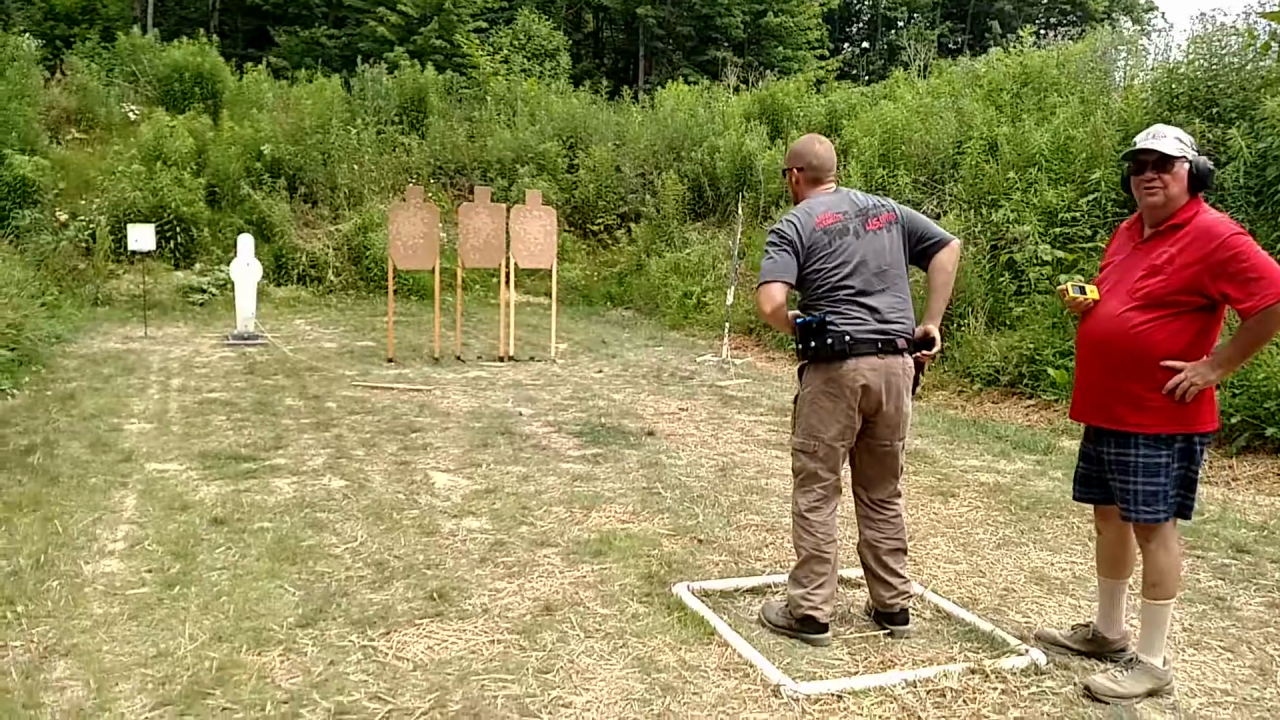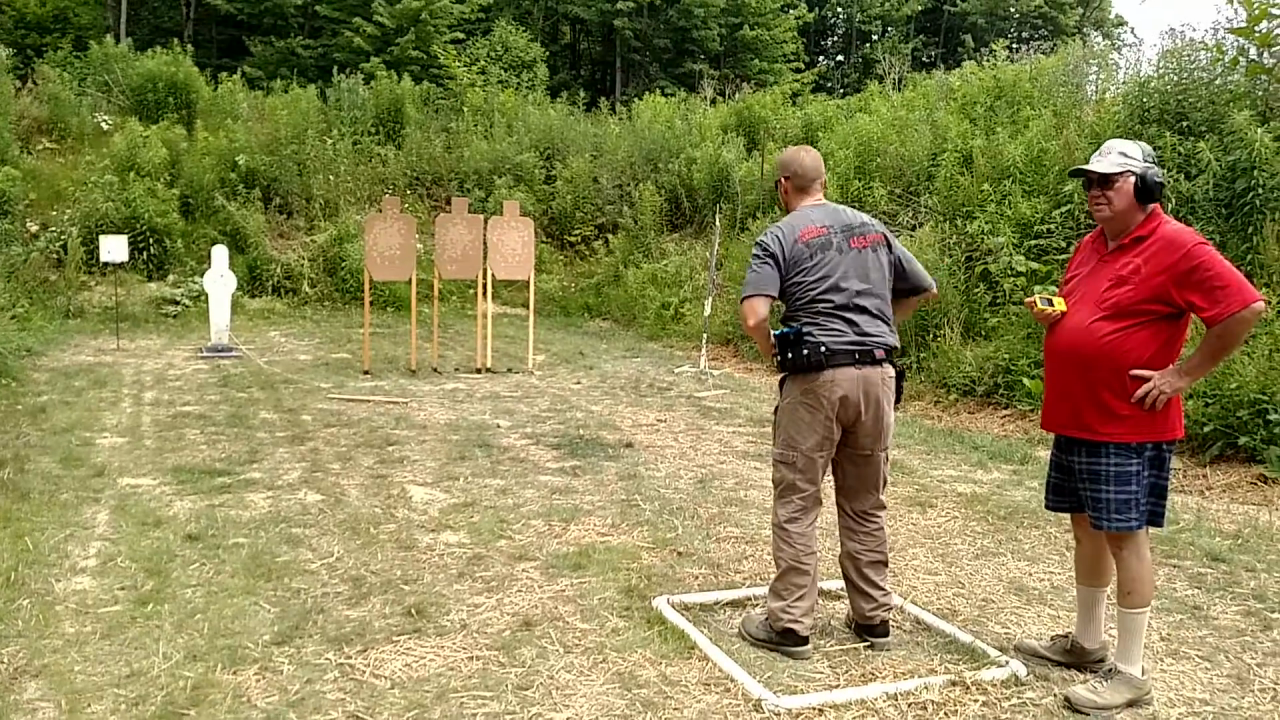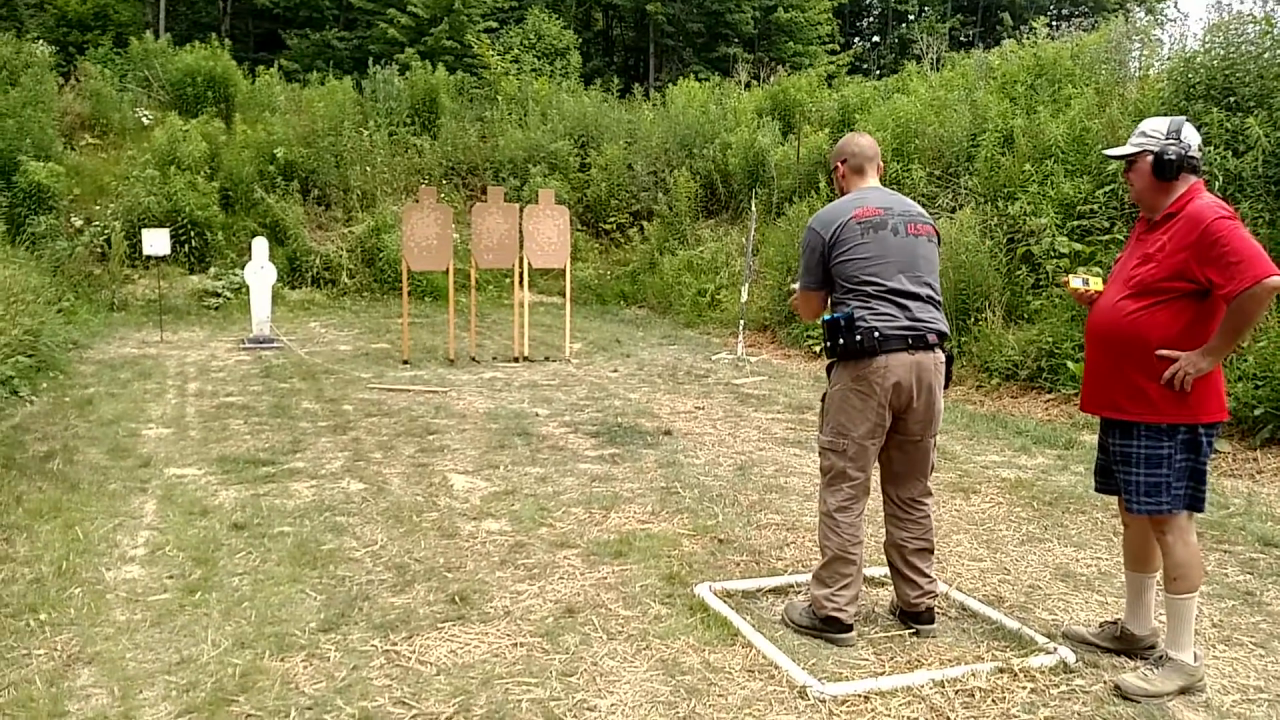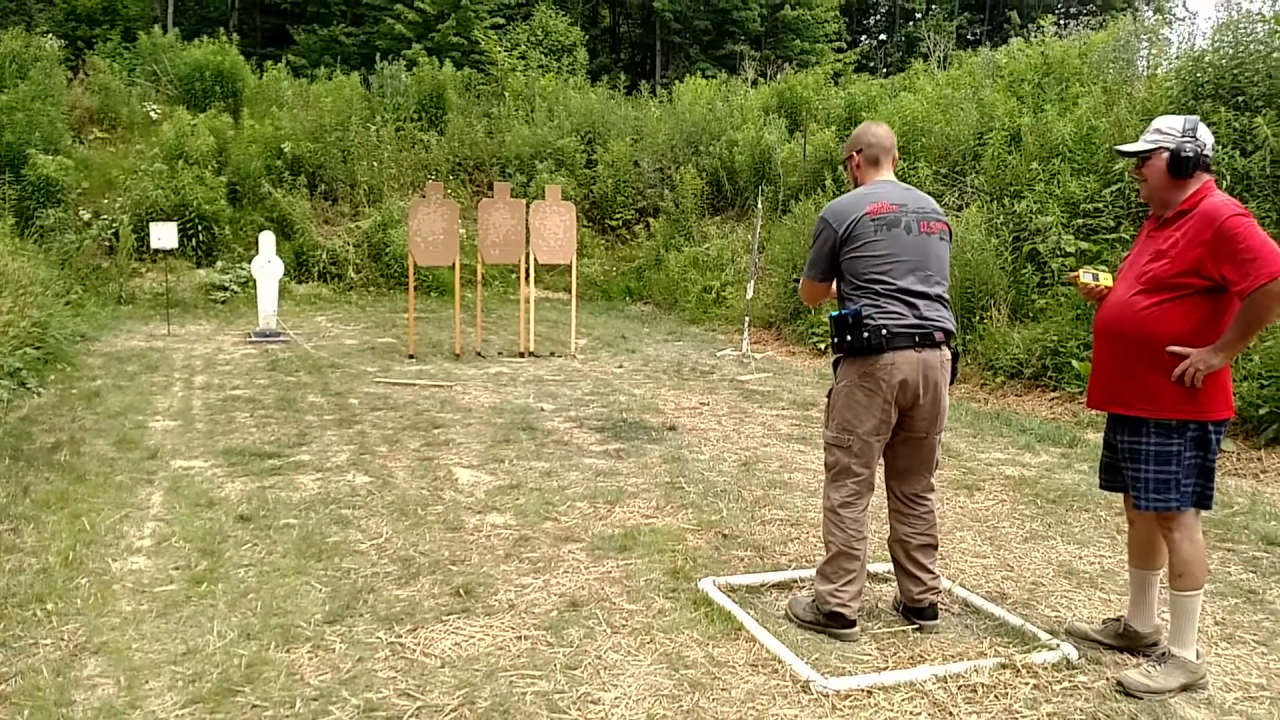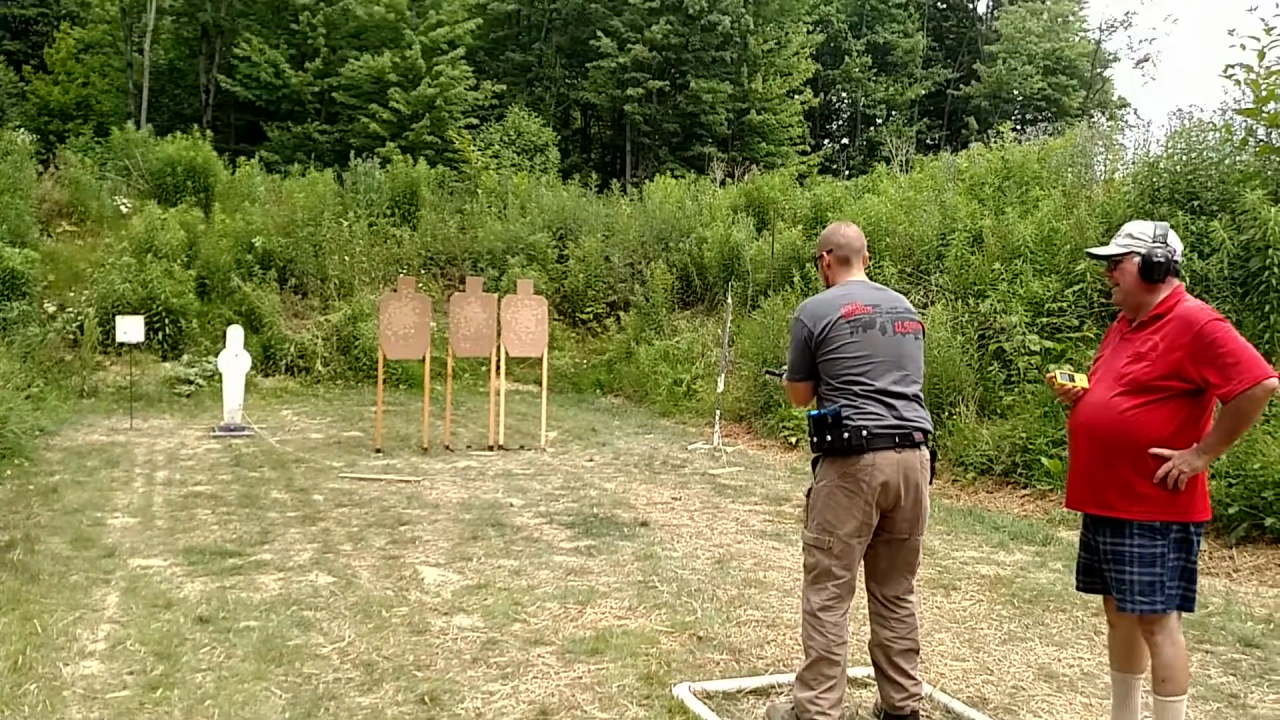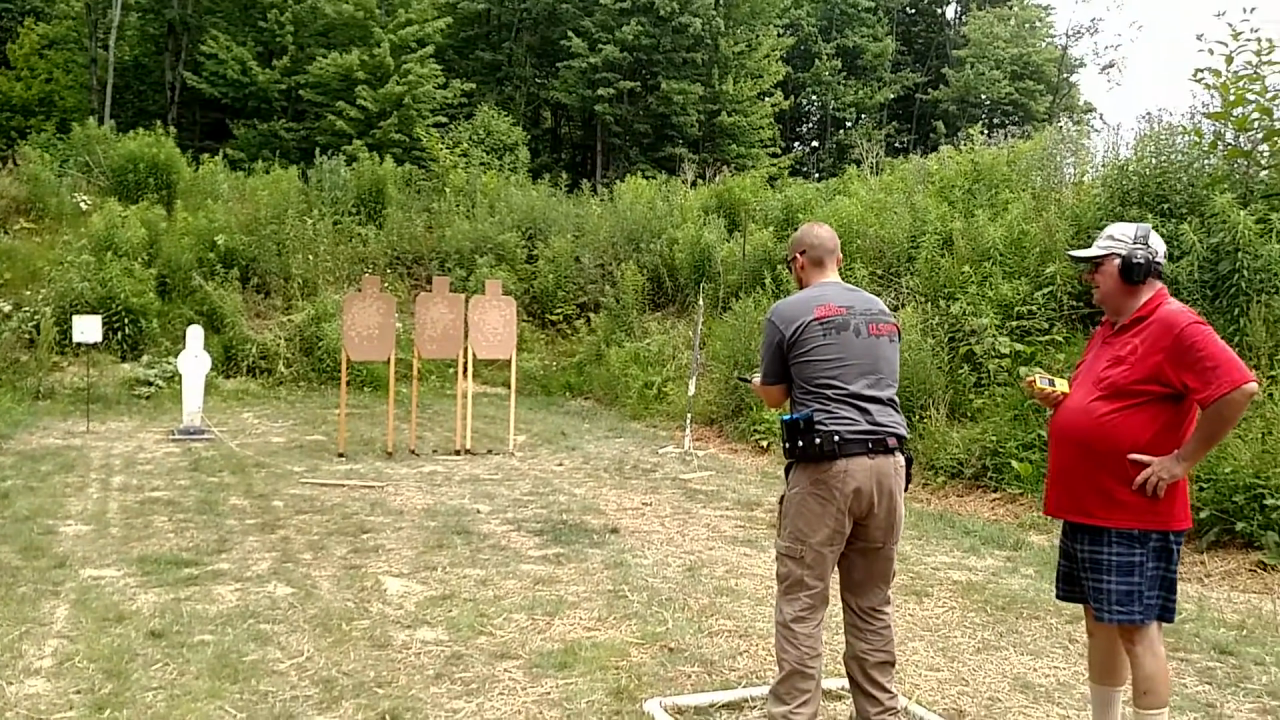
dt=0.7s
person 1, frame 1
left shoulder: (1215, 236)
right shoulder: (1128, 232)
left wrist: (1215, 367)
right wrist: (1085, 306)
left hip: (1159, 417)
right hip: (1107, 410)
left knee: (1153, 528)
right knee: (1109, 517)
left ankle: (1151, 661)
right ankle: (1107, 631)
person 1, frame 2
left shoulder: (1177, 246)
right shoulder: (1090, 245)
left elbow: (1245, 307)
left wrist: (1183, 375)
right wrist: (1051, 319)
left hip: (1128, 426)
right hip: (1076, 419)
left knee: (1125, 536)
right knee: (1086, 528)
left ankle: (1130, 672)
right ankle: (1086, 642)
person 1, frame 3
left shoulder: (1206, 220)
right shoulder: (1150, 221)
left wrist: (1209, 355)
right wrist: (1097, 299)
left hip: (1168, 407)
right hip: (1126, 402)
left knee: (1169, 519)
right knee: (1134, 513)
left ankle: (1181, 658)
right ankle: (1135, 628)
person 1, frame 4
left shoulder: (1219, 218)
right shoulder: (1159, 221)
left wrist: (1221, 352)
right wrist: (1106, 295)
left hip: (1177, 405)
right hip: (1132, 398)
left knee: (1175, 517)
right knee: (1140, 510)
left ankle: (1184, 655)
right ankle: (1138, 624)
person 1, frame 5
left shoulder: (1195, 323)
right shoulder: (1123, 326)
left wrist: (1202, 453)
right wrist: (1079, 397)
left hip: (1155, 510)
right hip: (1106, 503)
left knee: (1156, 621)
right knee: (1119, 614)
person 1, frame 6
left shoulder: (1175, 326)
right shoulder: (1109, 329)
left elbow: (1239, 388)
left wrist: (1182, 460)
right wrist: (1060, 399)
left hip: (1135, 516)
right hip: (1086, 508)
left knee: (1137, 630)
right knee: (1099, 623)
person 2, frame 1
left shoulder: (794, 224)
right shoulder: (887, 210)
left elbow: (770, 303)
right elbow: (949, 247)
left wrist: (794, 326)
right wrist: (930, 323)
left hip: (836, 368)
right hip: (895, 364)
left knee: (816, 491)
right knee: (882, 491)
left ankle: (810, 611)
right ankle: (893, 604)
person 2, frame 2
left shoulder: (777, 238)
right shoulder: (871, 228)
left elbow: (755, 318)
right elbow: (925, 289)
left wrist: (774, 352)
left hip: (817, 379)
right hip: (875, 375)
left knee: (797, 504)
right knee: (865, 503)
left ankle: (789, 624)
right ankle: (873, 616)
person 2, frame 3
left shoulder: (828, 220)
right shoulder: (922, 217)
left elbow: (809, 310)
left wrist: (803, 295)
left hip: (868, 363)
right hip: (927, 360)
left knee: (844, 490)
right knee: (911, 490)
left ankle: (833, 610)
right ankle: (918, 603)
person 2, frame 4
left shoulder: (841, 212)
right shoulder: (934, 211)
left elbow: (813, 295)
left wrist: (833, 285)
left hip: (875, 360)
right hip: (933, 357)
left knee: (848, 487)
right knee: (916, 487)
left ankle: (836, 606)
right ankle: (921, 599)
person 2, frame 5
left shoulder: (815, 311)
right shoulder: (907, 310)
left elbow: (799, 396)
left wrist: (790, 380)
left hip: (853, 462)
right hip: (912, 458)
left knee: (828, 593)
right knee: (897, 591)
person 2, frame 6
left shoulder: (787, 312)
right shoulder: (881, 310)
left elbow: (774, 398)
left wrist: (760, 384)
left hip: (827, 468)
right hip: (888, 464)
left knee: (801, 601)
right knee: (872, 602)
